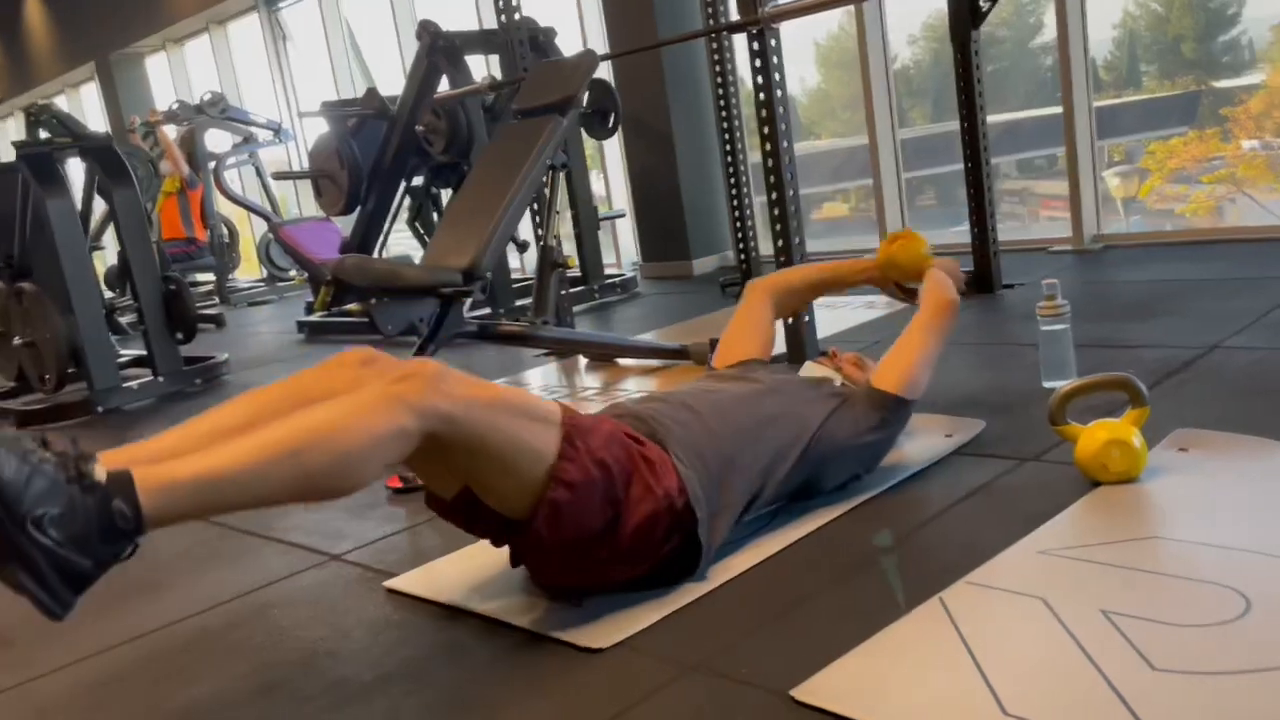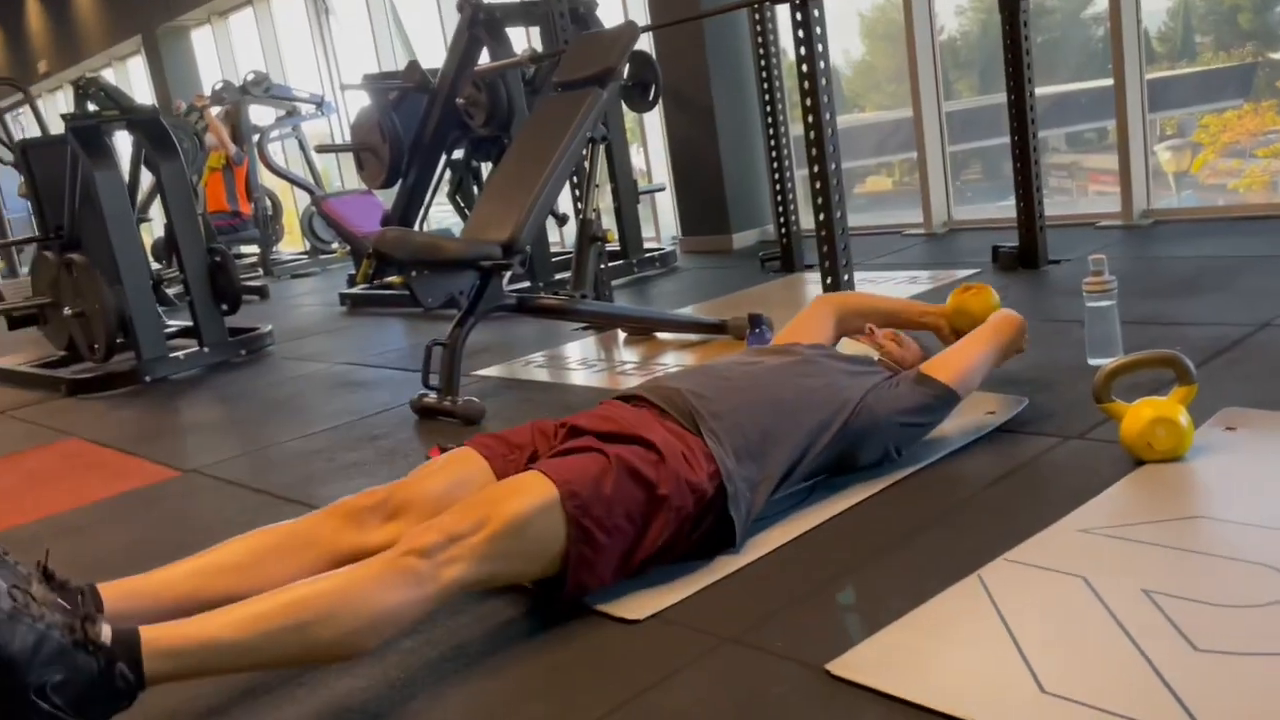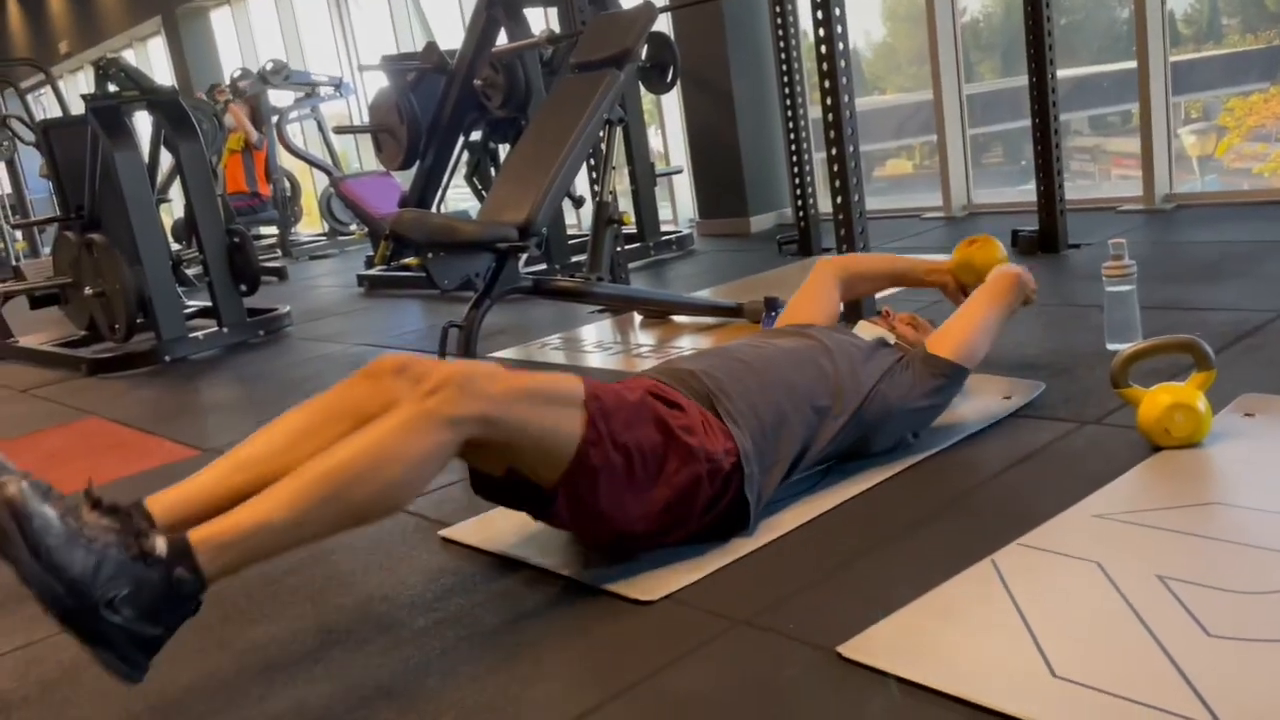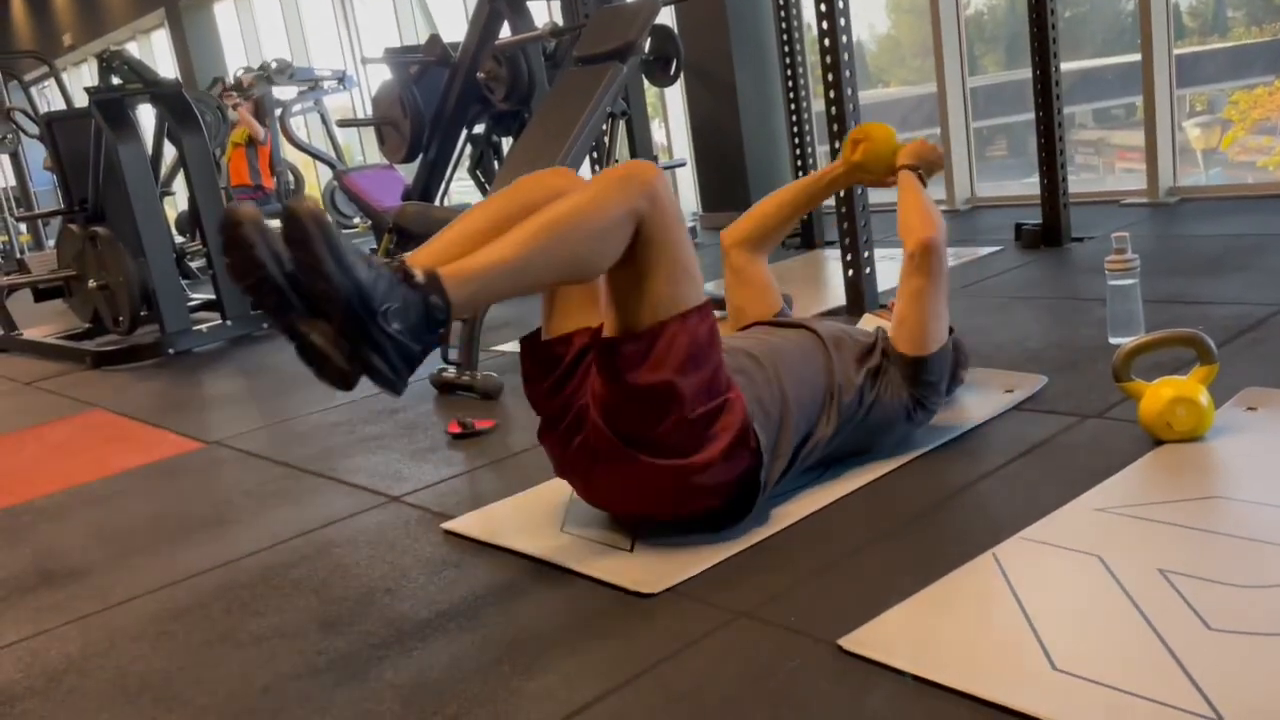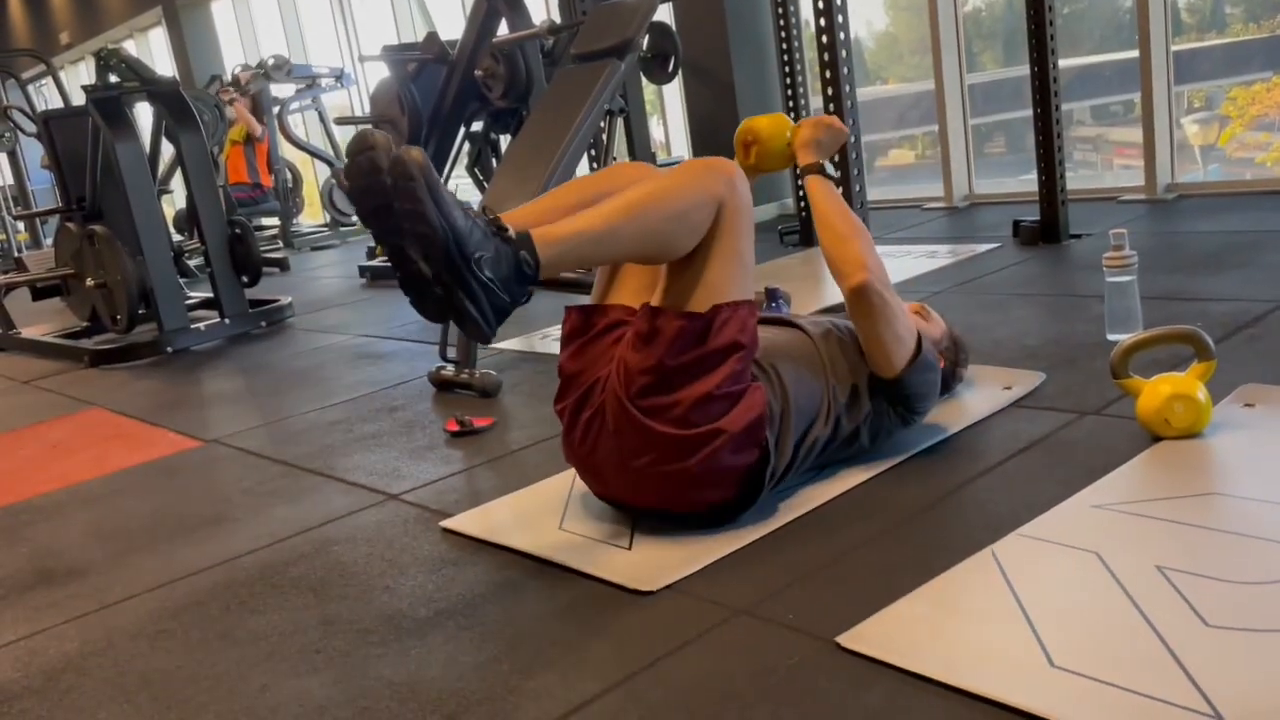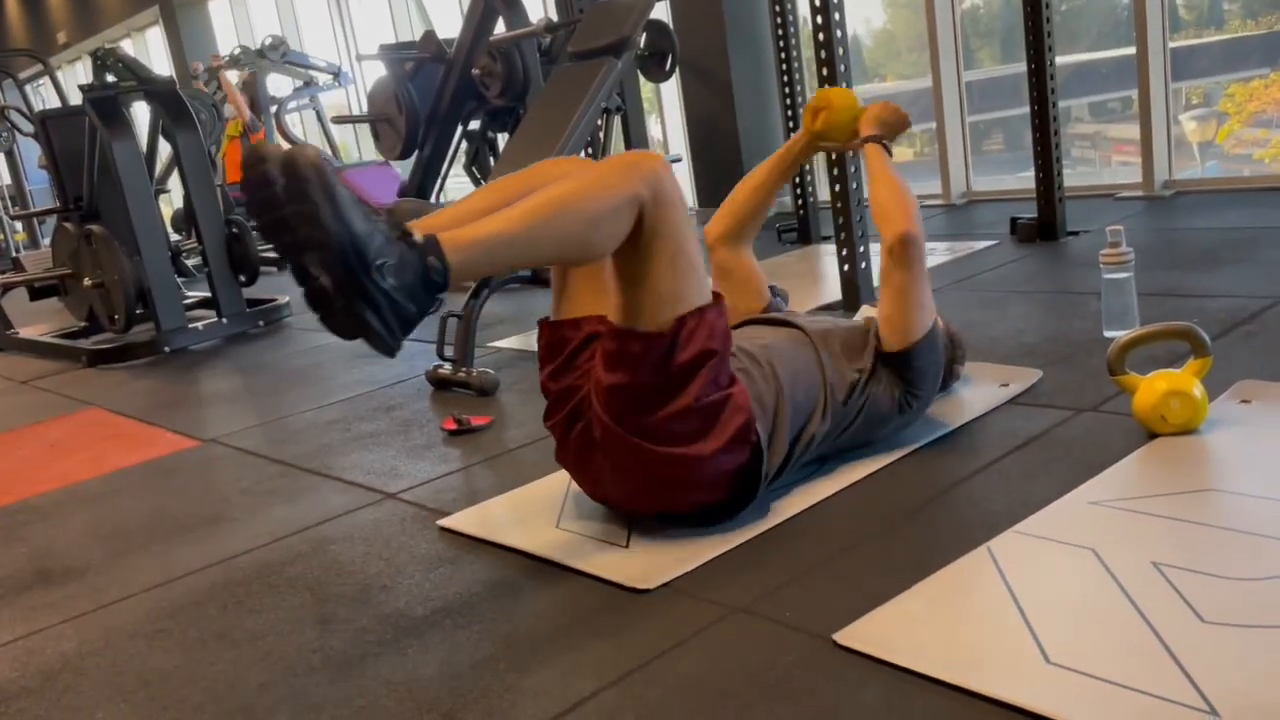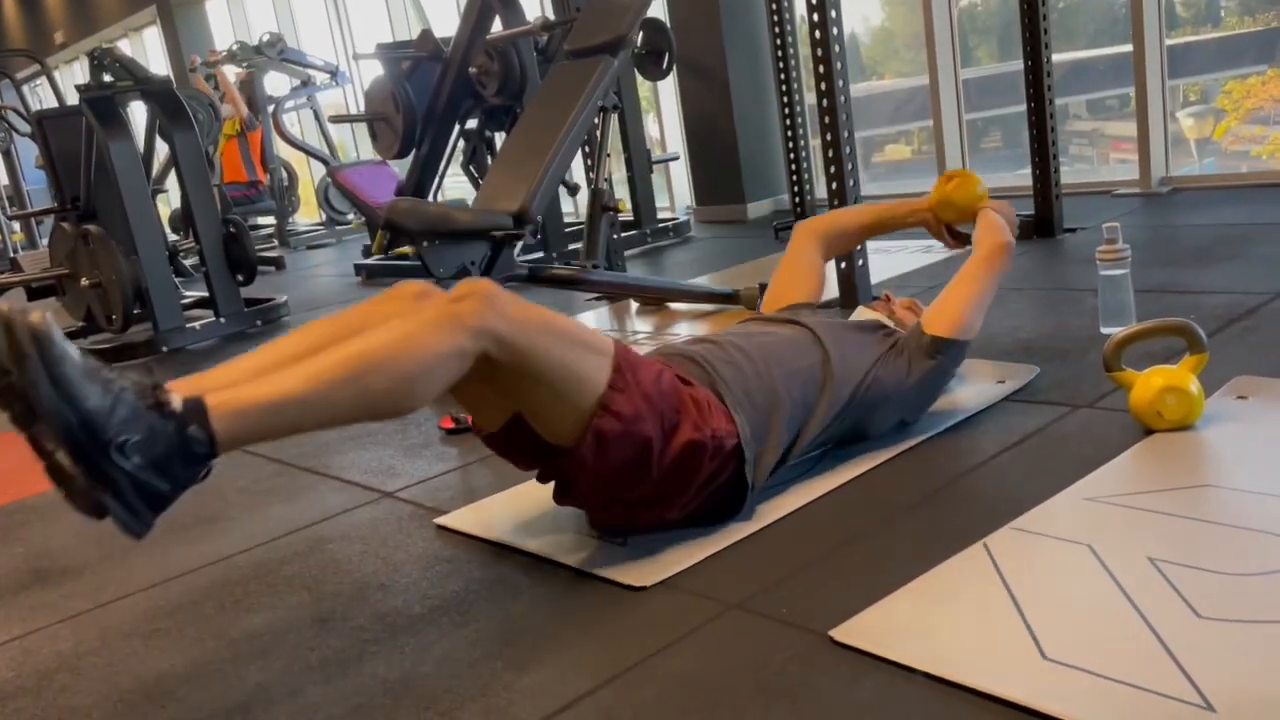
dt=0.4s
person 1, frame 1
left shoulder: (850, 433)
right shoulder: (754, 379)
left elbow: (922, 344)
right elbow: (766, 288)
left wrist: (934, 286)
right wrist: (870, 266)
left hip: (646, 498)
right hip: (582, 457)
left knee: (415, 396)
right knee: (361, 370)
left ankle: (102, 519)
right ankle: (85, 479)
person 1, frame 2
left shoulder: (891, 403)
right shoulder: (810, 360)
left elbow: (1001, 337)
right elbow: (831, 299)
left wrist: (1002, 324)
right wrist: (939, 308)
left hip: (680, 471)
right hip: (610, 425)
left knee: (439, 556)
right knee: (378, 516)
right ankle: (90, 613)
person 1, frame 3
left shoulder: (907, 386)
right shoulder: (822, 344)
left elbow: (979, 319)
right elbow: (829, 271)
left wrist: (1002, 283)
right wrist: (940, 270)
left hip: (692, 468)
right hip: (639, 404)
left knee: (454, 396)
right knee: (395, 378)
left ankle: (168, 577)
right ankle: (149, 529)
person 1, frame 4
left shoulder: (907, 385)
right shoulder: (794, 339)
left elbow: (926, 254)
right elbow: (744, 242)
left wrist: (906, 178)
right wrist: (837, 176)
left hip: (690, 460)
right hip: (598, 435)
left knee: (639, 184)
right knee: (558, 185)
left ankle: (410, 316)
right ankle: (392, 301)
person 1, frame 5
left shoulder: (906, 382)
right shoulder: (796, 337)
left elbow: (864, 283)
right elbow: (716, 254)
left wrist: (811, 167)
right wrist: (753, 168)
left hip: (691, 444)
right hip: (604, 426)
left knee: (713, 183)
right knee: (641, 180)
left ankle: (500, 266)
right ankle: (481, 255)
person 1, frame 6
left shoulder: (899, 375)
right shoulder: (801, 336)
left elbow: (905, 246)
right elbow: (728, 231)
left wrist: (870, 145)
right wrist: (804, 145)
left hip: (692, 443)
right hip: (598, 427)
left knee: (644, 172)
right knee: (571, 173)
left ankle: (409, 278)
right ankle: (389, 255)
person 1, frame 7
left shoulder: (898, 376)
right shoulder: (809, 325)
left elbow: (991, 265)
right elbow: (812, 230)
left wrist: (989, 225)
right wrist: (915, 211)
left hip: (690, 442)
right hip: (631, 396)
left knee: (474, 311)
right knee: (413, 303)
left ankle: (177, 442)
right ankle: (151, 410)
